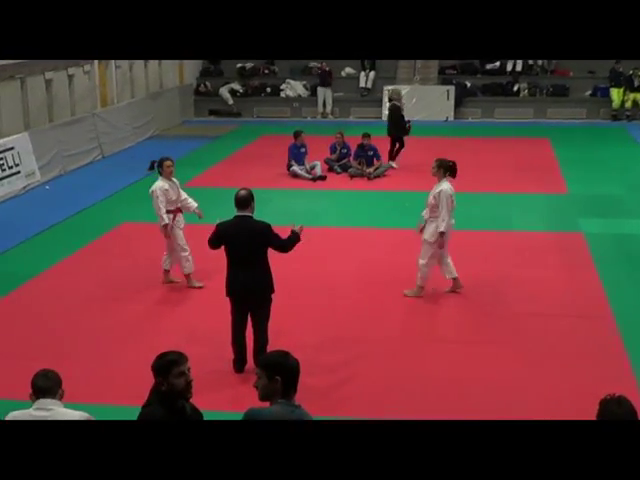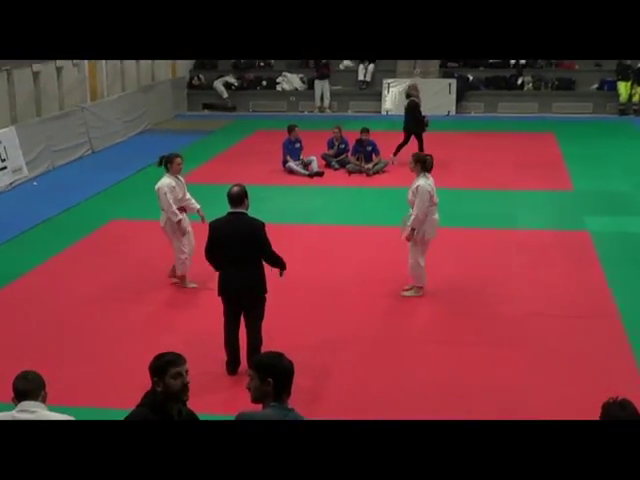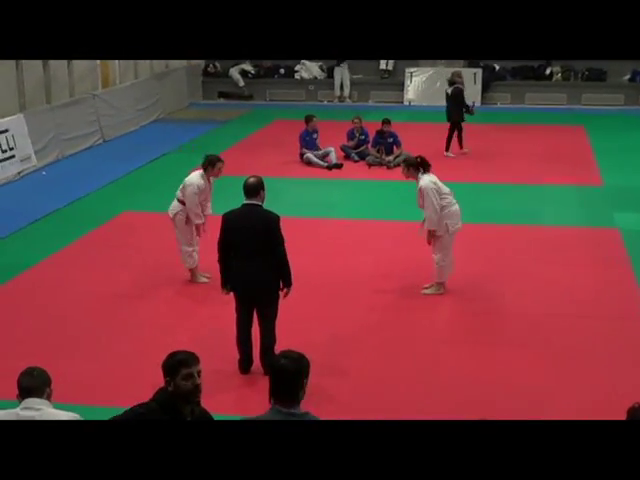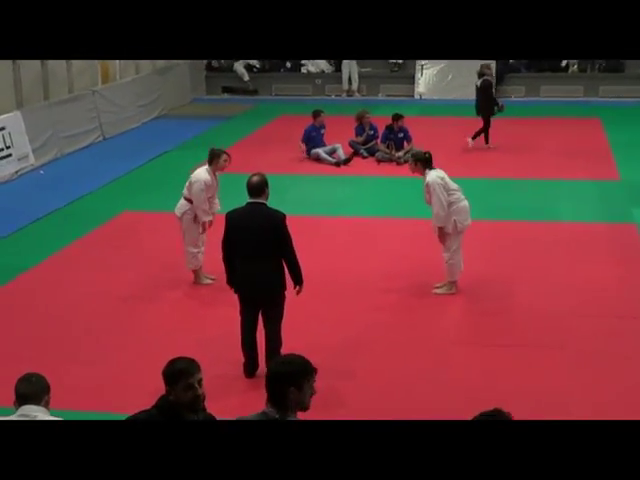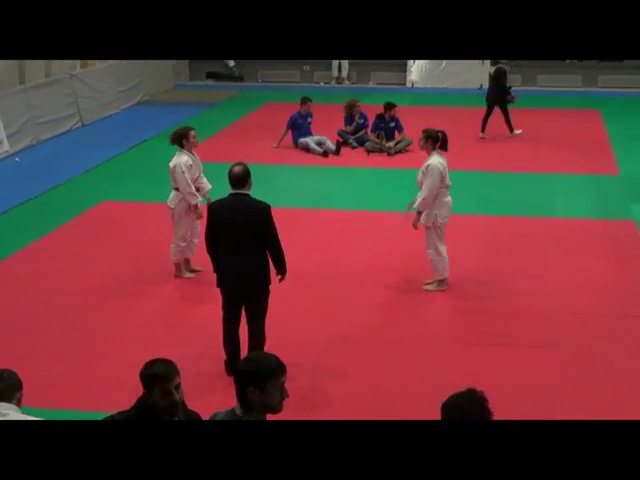
dt=0.3s
person 1, frame 1
left shoulder: (224, 227)
right shoulder: (262, 227)
left elbow: (213, 244)
right elbow: (282, 246)
right wrist: (295, 234)
left hip: (235, 285)
right hip: (260, 285)
left knee: (238, 325)
right knee: (260, 325)
left ankle: (239, 363)
person 1, frame 2
left shoulder: (216, 226)
right shoulder: (256, 225)
left elbow: (210, 255)
right elbow: (267, 254)
right wrist: (281, 265)
left hip: (228, 284)
right hip: (252, 285)
left knee: (231, 325)
right knee: (254, 326)
left ankle: (232, 365)
person 1, frame 3
left shoulder: (229, 217)
right shoulder: (271, 218)
left elbow: (223, 252)
right elbow: (279, 252)
left wrist: (225, 279)
right wrist: (286, 280)
left hip: (240, 280)
right hip: (266, 281)
left knee: (243, 322)
right knee: (267, 323)
left ankle: (245, 363)
right ankle: (268, 364)
person 1, frame 4
left shoulder: (233, 216)
right shoulder: (276, 217)
left elbow: (227, 251)
right elbow: (287, 251)
left wrist: (231, 277)
right wrist: (297, 278)
left hip: (244, 281)
right hip: (271, 281)
left knee: (248, 324)
right knee: (272, 326)
left ankle: (250, 367)
person 1, frame 5
left shoulder: (215, 208)
right shoulder: (261, 208)
left elbow: (210, 243)
right elbow: (272, 242)
right wrist: (281, 268)
left hip: (228, 274)
right hip: (256, 275)
left knee: (230, 320)
right knee: (256, 321)
left ankle: (231, 364)
person 2, frame 1
left shoulder: (445, 190)
right shoulder: (440, 185)
left elbow: (445, 215)
left wrist: (441, 235)
right wrist: (424, 223)
left hip: (439, 227)
right hip: (434, 224)
left knee: (425, 258)
right knee: (442, 256)
person 2, frame 2
left shoulder: (422, 185)
right shoulder: (424, 178)
left elbow: (419, 211)
left wrist: (410, 230)
right wrist: (412, 227)
left hip: (424, 223)
right hip: (423, 221)
left knee: (415, 257)
right knee: (416, 255)
left ankle: (418, 288)
right ankle: (417, 284)
person 2, frame 3
left shoulder: (425, 185)
right shoulder: (425, 178)
left elbow: (433, 210)
left wrist: (430, 232)
right wrist: (426, 223)
left hip: (447, 217)
right hip: (446, 213)
left knee: (442, 253)
right knee: (440, 251)
left ankle: (440, 286)
right ankle: (439, 282)
person 2, frame 4
left shoulder: (432, 180)
right shoulder: (434, 173)
left elbow: (440, 207)
left wrist: (439, 229)
right wrist: (440, 226)
left hip: (455, 213)
right hip: (456, 209)
left knee: (451, 250)
right knee: (451, 248)
left ankle: (451, 285)
right ankle: (451, 281)
person 2, frame 5
left shoulder: (434, 164)
right shoulder: (437, 158)
left elbow: (428, 192)
left wrist: (417, 214)
right wrist: (421, 211)
left hip: (436, 208)
right hip: (438, 205)
left knee: (434, 246)
right knee: (436, 244)
left ankle: (441, 282)
right ankle: (441, 277)
person 3, frame 1
left shoulder: (173, 182)
right shoulder: (158, 187)
left elbow: (183, 197)
right elbow: (160, 209)
left wrist: (195, 208)
right wrist: (166, 226)
left hip: (177, 218)
right hip: (169, 221)
left knee: (172, 249)
right knee: (183, 249)
left ankle: (166, 276)
right ankle: (190, 281)
person 3, frame 2
left shoulder: (178, 179)
right shoulder: (164, 184)
left elbow: (186, 197)
right elbow: (169, 207)
left wrist: (198, 211)
right wrist: (180, 223)
left hip: (180, 217)
right hip: (172, 220)
left knee: (189, 246)
right knee: (182, 249)
left ankle: (174, 272)
right ankle: (183, 281)
person 3, frame 3
left shoulder: (207, 178)
right shoulder: (194, 183)
left elbow: (206, 200)
right elbow: (193, 206)
left wrist: (205, 218)
right wrist: (198, 224)
left hip: (189, 212)
right hip: (181, 212)
left knee: (193, 241)
right knee: (187, 244)
left ankle: (196, 271)
right ankle: (194, 275)
person 3, frame 4
left shoulder: (213, 174)
right shoulder: (201, 178)
left elbow: (212, 197)
right elbow: (200, 202)
left wrist: (212, 215)
right wrist: (206, 219)
left hip: (197, 210)
right hip: (188, 211)
left knee: (199, 242)
right knee: (193, 244)
left ankle: (200, 272)
right ankle: (198, 277)
person 3, frame 5
left shoulder: (191, 155)
right shoulder: (181, 161)
left elbow: (199, 177)
right elbow: (186, 186)
left wrist: (207, 196)
right wrist: (196, 206)
left hip: (189, 199)
right hip: (181, 201)
left knee: (193, 233)
right knee: (181, 236)
left ankle: (187, 264)
right ankle: (179, 270)
